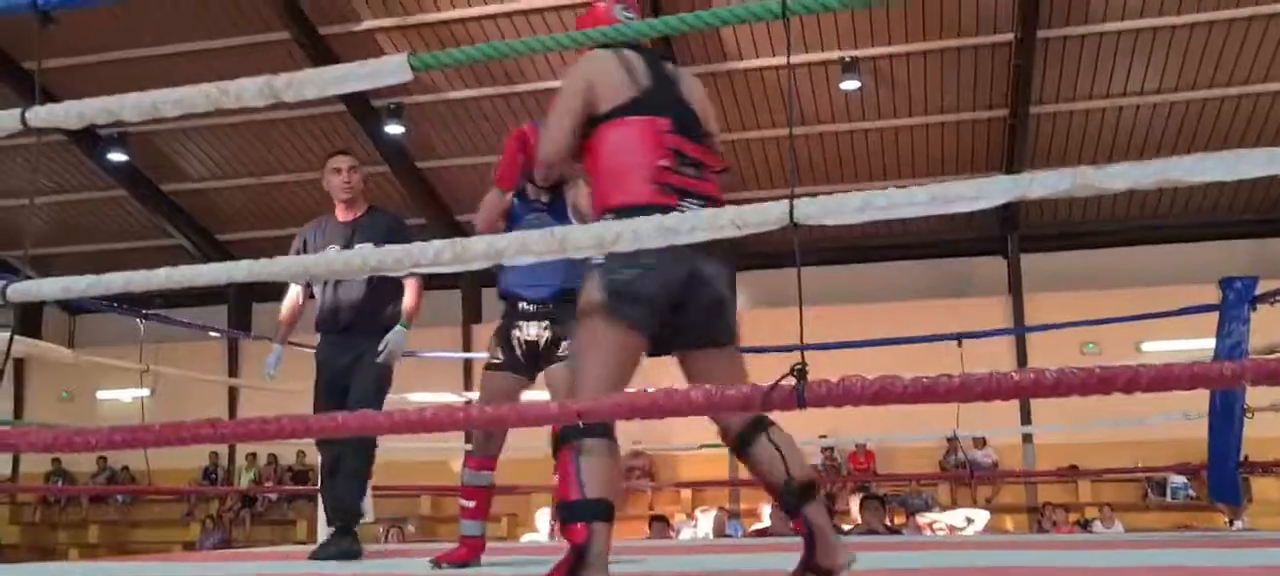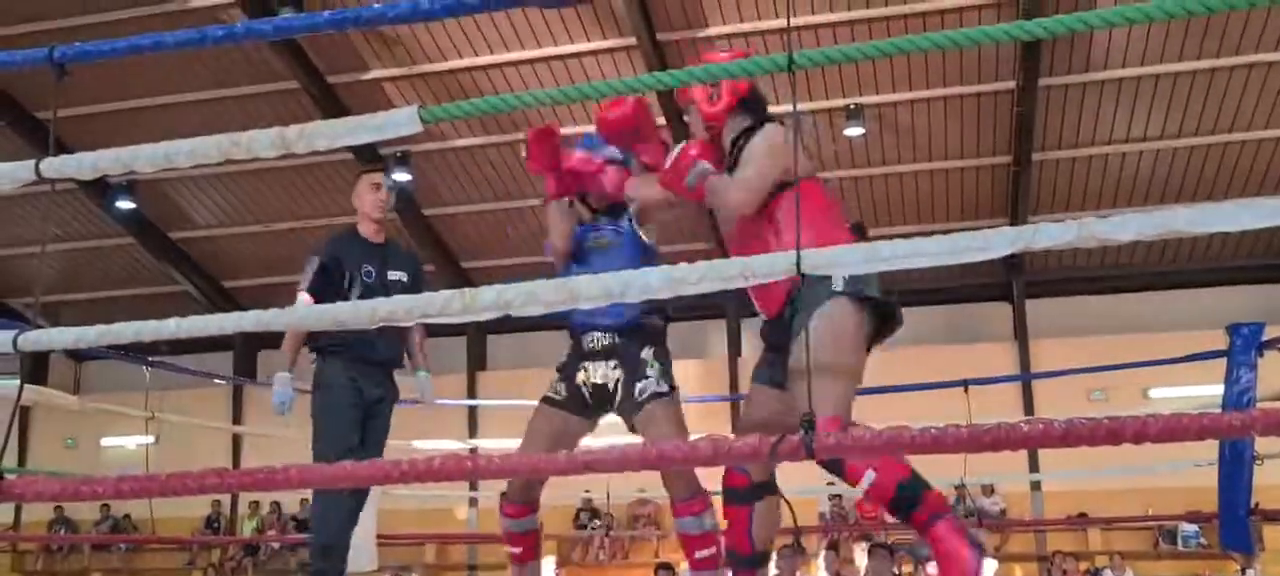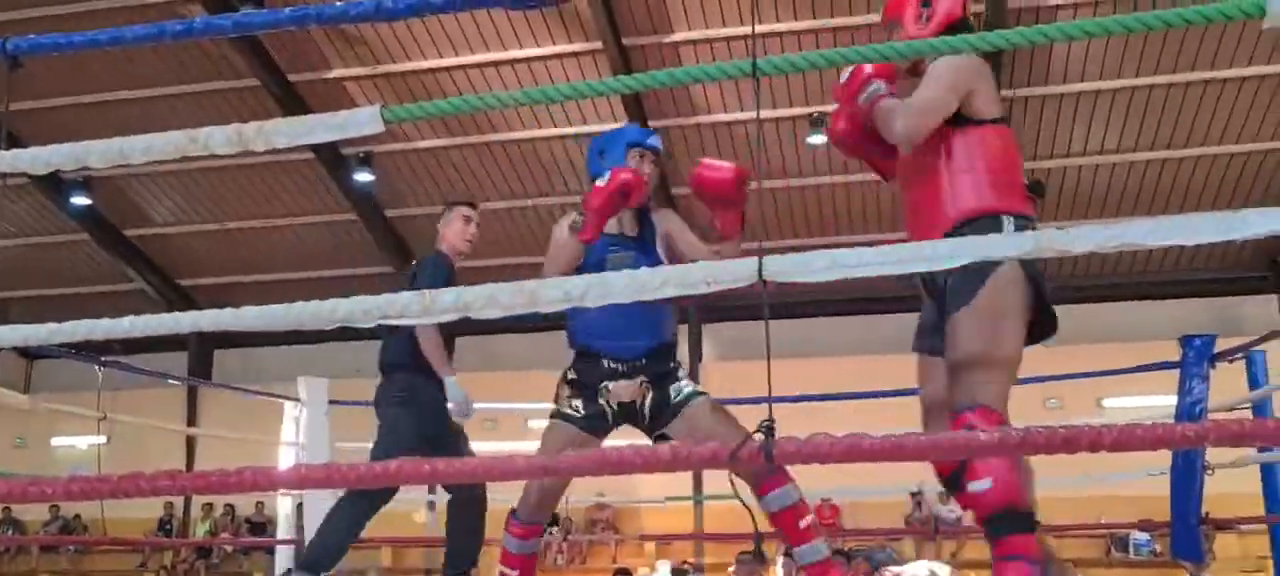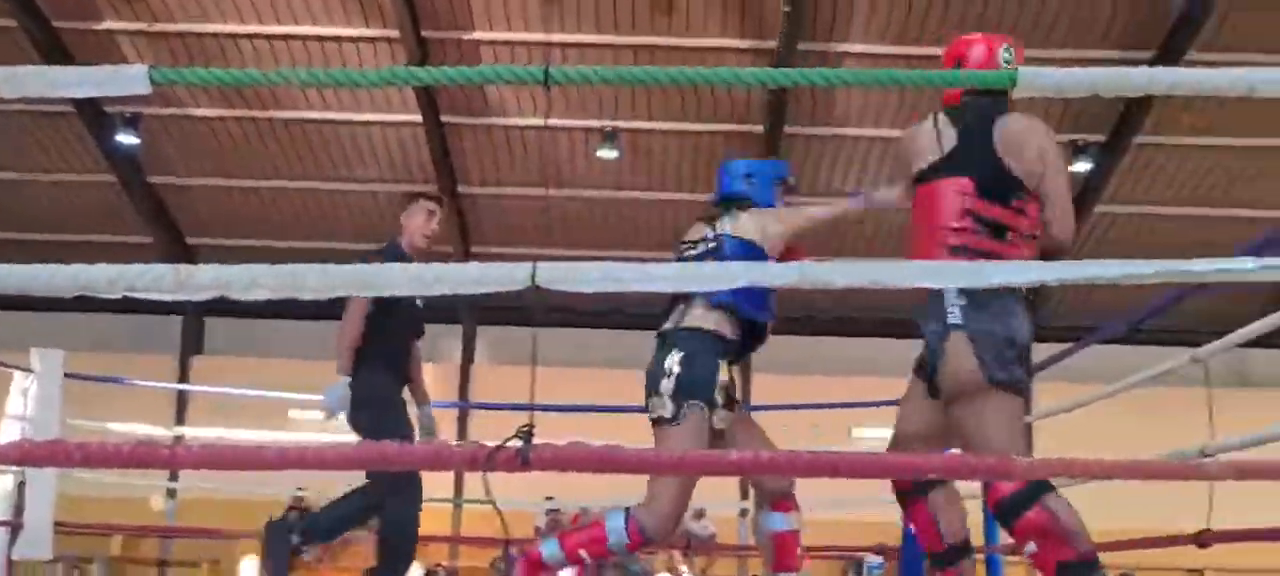
dt=0.7s
person 1, frame 1
left shoulder: (593, 64)
right shoulder: (684, 84)
left elbow: (550, 161)
right elbow: (703, 154)
left wrist: (573, 142)
right hip: (705, 247)
left knee: (585, 411)
right knee: (738, 413)
person 1, frame 2
left shoulder: (769, 136)
right shoulder: (730, 155)
left elbow: (735, 204)
left wrist: (696, 170)
left hip: (828, 287)
right hip: (790, 317)
left knee: (825, 431)
right knee: (747, 464)
person 1, frame 3
left shoulder: (958, 65)
right shoulder: (939, 96)
left elbow: (902, 127)
right elbow: (904, 164)
left wrist: (870, 87)
right wrist: (856, 129)
right hip: (953, 271)
left knee: (974, 418)
right knee: (947, 440)
person 1, frame 4
left shoulder: (925, 131)
right shoulder: (1032, 133)
left elbow: (910, 201)
right elbow: (1061, 231)
left hip: (960, 307)
right hip: (1000, 310)
left knee: (1005, 476)
right knee: (911, 454)
person 2, frame 1
left shoulder: (573, 195)
right shoulder: (507, 198)
right elbow: (486, 222)
right wrist: (508, 174)
left hip: (562, 318)
right hip: (516, 320)
right knee: (486, 432)
right ankle: (470, 539)
person 2, frame 2
left shoulder: (633, 211)
right shoulder: (563, 214)
right elbow: (558, 248)
right wrist: (556, 180)
left hip: (637, 352)
right hip: (583, 358)
left knee: (679, 475)
right knee: (519, 483)
person 2, frame 3
left shoulder: (659, 221)
right shoulder: (573, 226)
right elbow: (554, 277)
left wrist: (729, 214)
right wrist: (593, 219)
left hip: (657, 376)
right hip: (590, 379)
left knee: (761, 461)
right knee: (537, 502)
person 2, frame 4
left shoulder: (698, 233)
right shoulder: (767, 221)
right elbow: (839, 207)
right wrist: (867, 198)
left hip: (692, 360)
right hip: (695, 358)
left knee: (780, 487)
right knee: (660, 517)
person 3, frame 1
left shoulder: (389, 226)
right shoulder: (311, 234)
left elbow: (412, 283)
right elbow: (296, 293)
left wrist: (402, 328)
right wrist: (279, 344)
left hip: (373, 344)
right hip: (330, 346)
right knee: (332, 441)
left ankle: (345, 526)
right ankle: (342, 531)
person 3, frame 2
left shoulder: (406, 261)
right shoulder: (335, 250)
left elbow: (412, 324)
right elbow: (301, 311)
left wrist: (423, 371)
right wrist: (285, 373)
left hip: (382, 380)
right hip: (339, 372)
right knee: (336, 469)
person 3, frame 3
left shoulder: (442, 273)
right shoulder: (435, 265)
right elbow: (423, 319)
right wrist: (451, 379)
left hip: (426, 395)
right hip: (410, 389)
left knee: (470, 488)
right knee: (380, 484)
person 3, frame 4
right shoulder: (389, 260)
right elbow: (356, 312)
left wrist: (424, 407)
right wrist: (343, 377)
left hip: (384, 390)
right hip: (372, 385)
left knee: (387, 486)
right knee: (401, 482)
left ankle: (289, 536)
